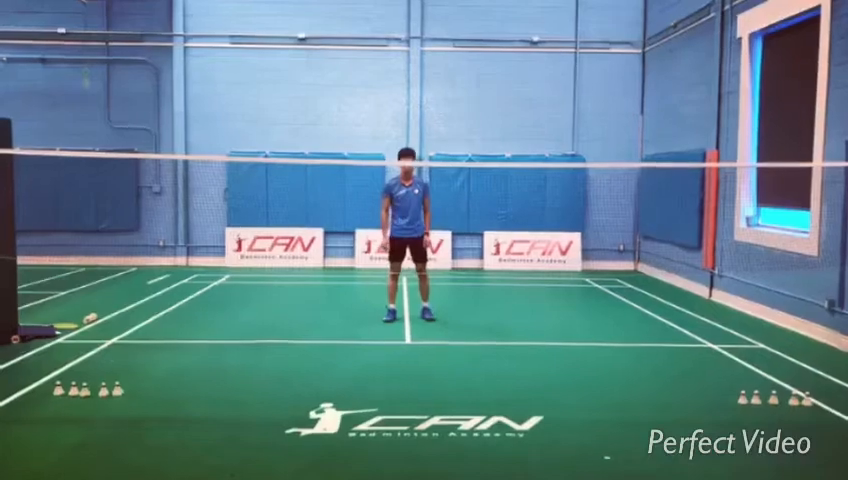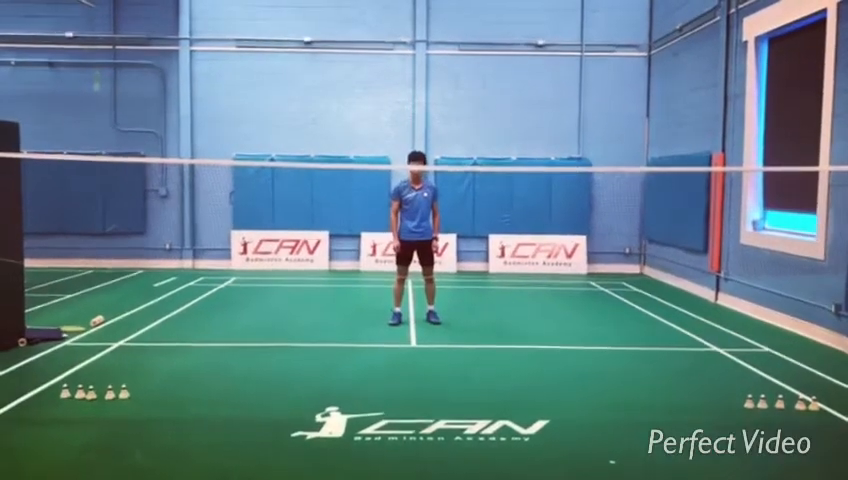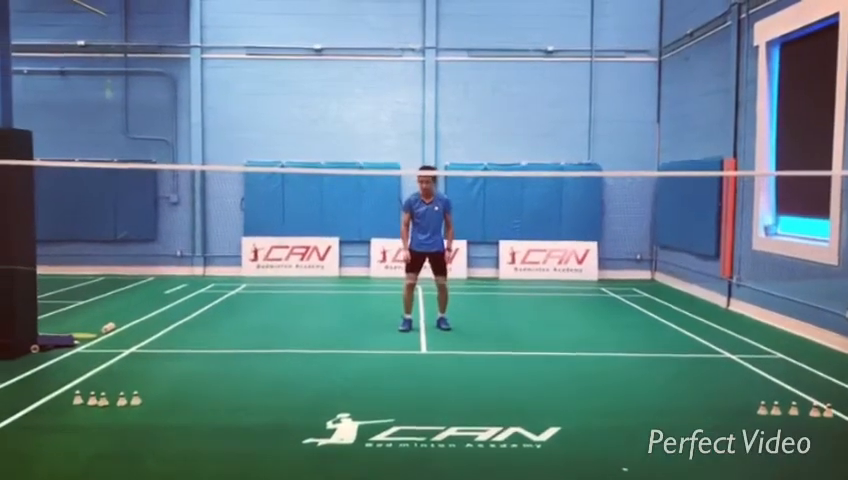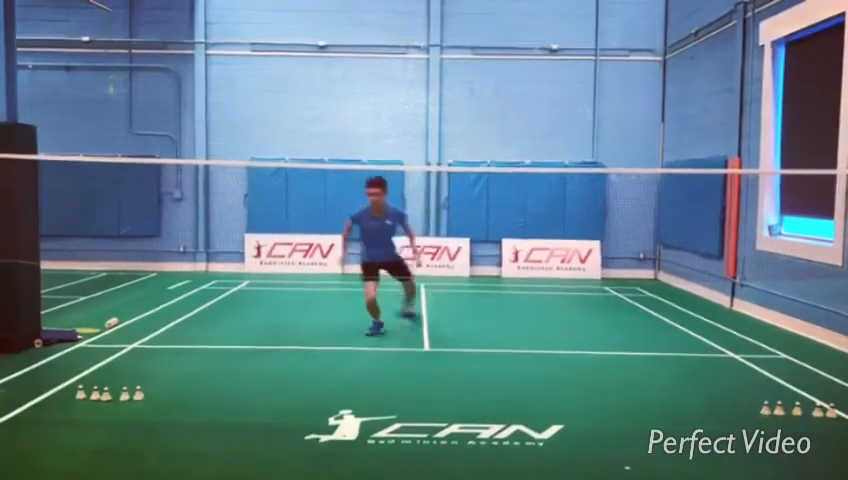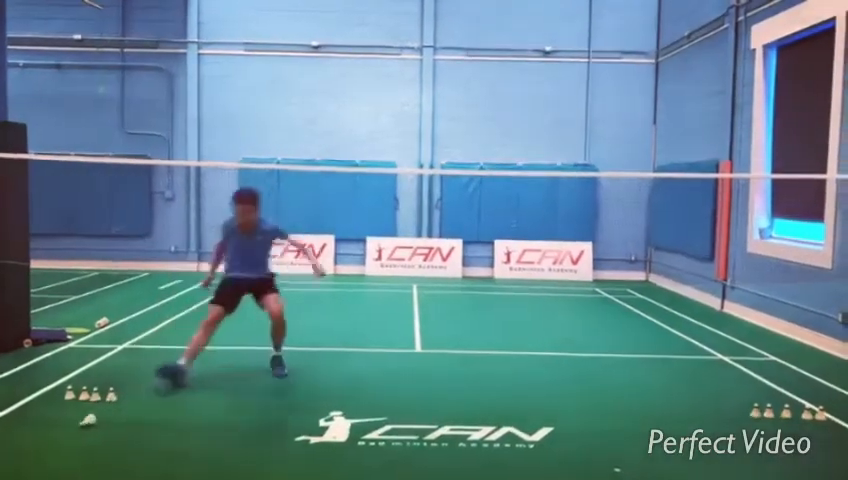
dt=1s
person 1, frame 1
left shoulder: (422, 185)
right shoulder: (391, 185)
left elbow: (426, 210)
right elbow: (384, 211)
left wrist: (426, 233)
right wrist: (384, 236)
left hip: (417, 235)
right hip: (397, 235)
left knee: (422, 272)
right knee: (394, 273)
left ankle: (426, 307)
right ankle: (391, 309)
person 1, frame 2
left shoulder: (432, 189)
right shoulder: (400, 188)
left elbow: (435, 214)
right elbow: (394, 214)
left wrist: (435, 237)
right wrist: (395, 237)
left hip: (426, 238)
right hip: (405, 238)
left knee: (429, 276)
right knee: (400, 276)
left ankle: (431, 310)
right ankle: (397, 311)
person 1, frame 3
left shoulder: (444, 201)
right shoulder: (411, 201)
left elbow: (449, 226)
right elbow: (405, 226)
left wrist: (449, 249)
right wrist: (405, 249)
left hip: (437, 249)
right hip: (416, 248)
left knee: (442, 285)
right knee: (409, 284)
left ankle: (442, 317)
right ankle: (407, 318)
person 1, frame 4
left shoulder: (396, 214)
right shoulder: (361, 215)
left elbow: (408, 231)
right elbow: (347, 228)
left wrist: (414, 249)
right wrist: (343, 250)
left hip: (390, 258)
right hip: (369, 260)
left knee: (411, 286)
right knee: (371, 298)
left ankle: (407, 309)
right ankle: (377, 321)
person 1, frame 5
left shoulder: (268, 229)
right shoulder: (229, 227)
left elbow: (298, 245)
right elbow: (221, 247)
left wrist: (314, 261)
right wrist: (211, 273)
left hip: (260, 279)
right hip: (233, 279)
left knee: (277, 313)
right knee: (210, 322)
left ankle: (276, 356)
right ankle: (181, 367)
